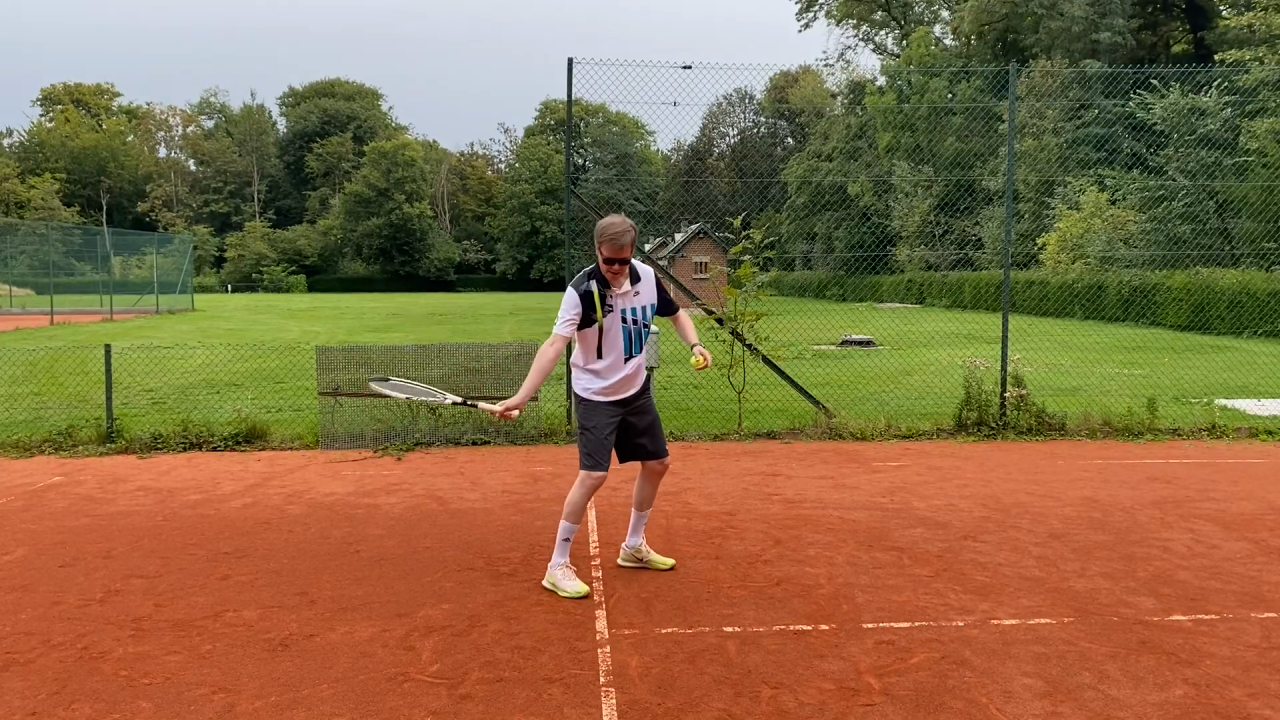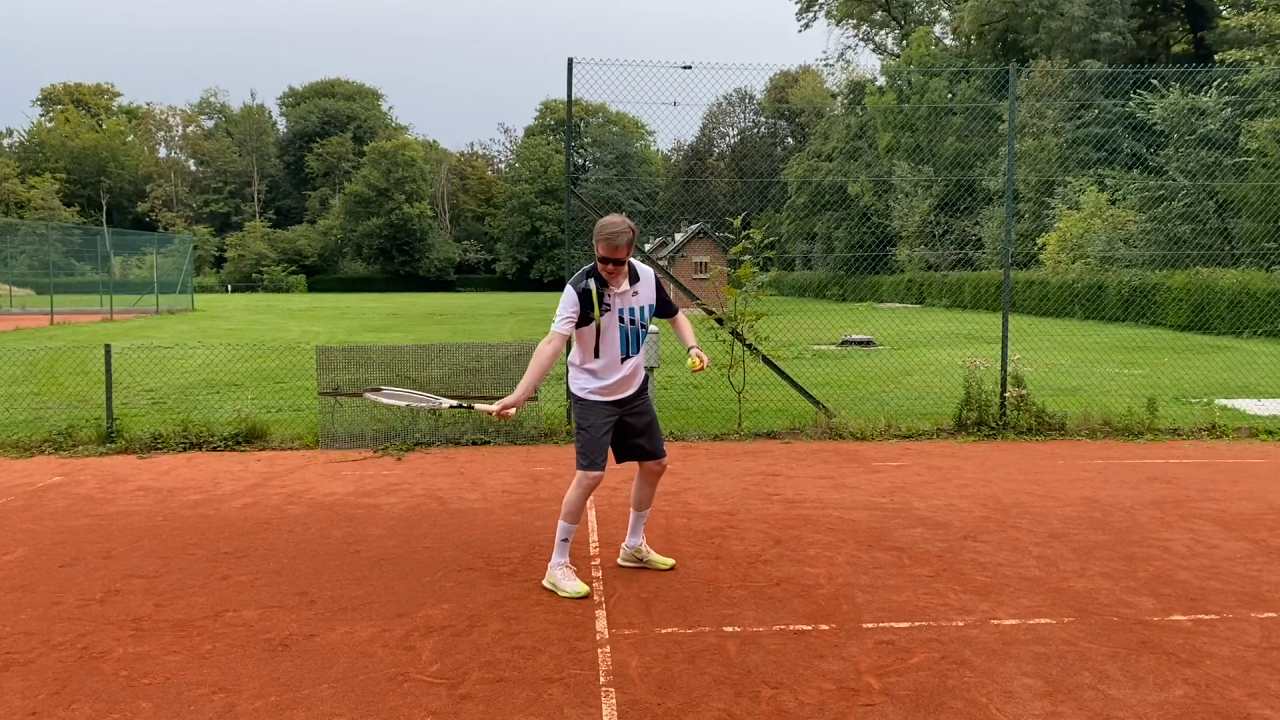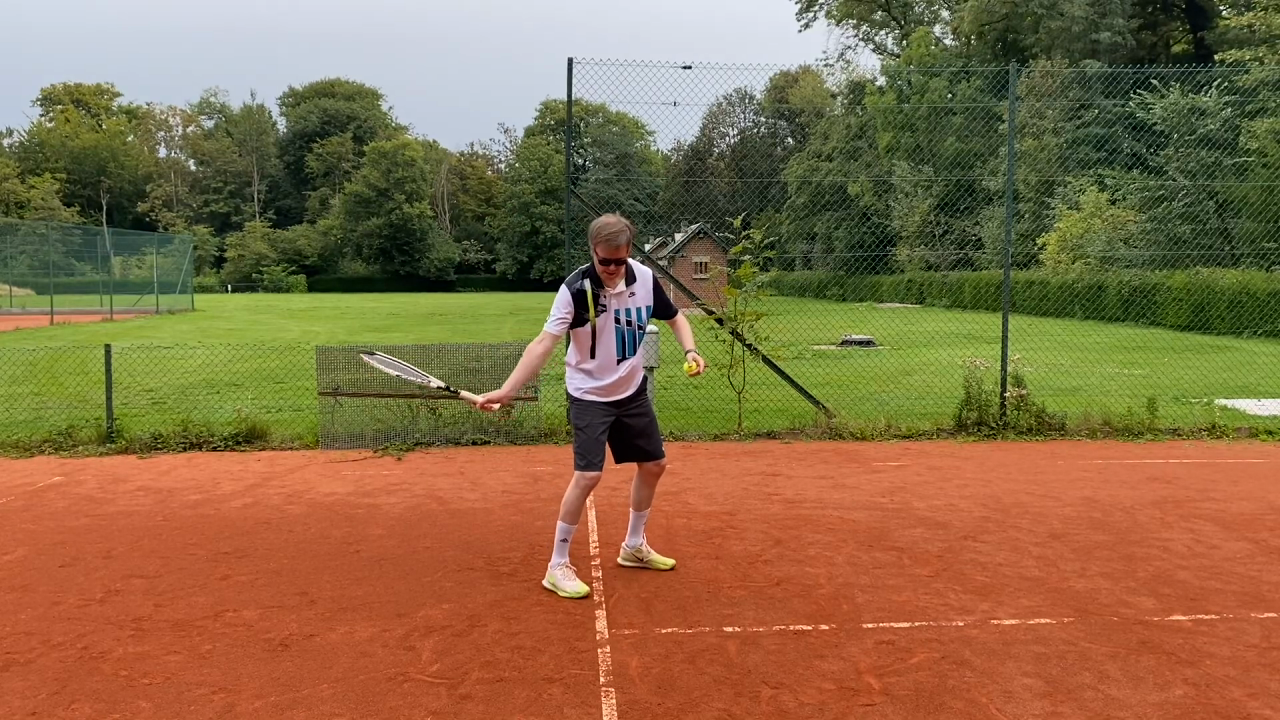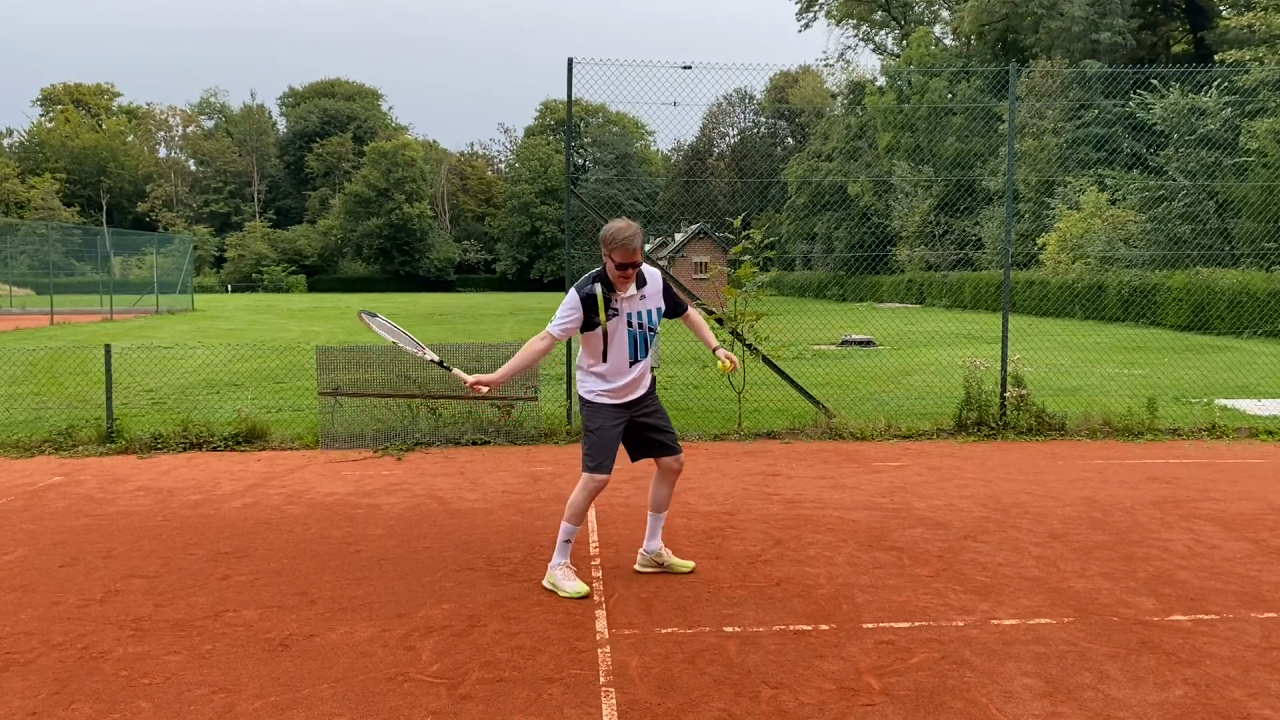
dt=0.4s
person 1, frame 1
left shoulder: (647, 277)
right shoulder: (582, 290)
left elbow: (676, 313)
right elbow: (555, 345)
left wrist: (695, 344)
right wrist: (521, 396)
left hip: (636, 390)
right hip: (596, 396)
left knee: (657, 464)
right knee: (592, 475)
left ankle: (634, 546)
right ankle: (558, 566)
person 1, frame 2
left shoulder: (647, 277)
right shoulder: (580, 288)
left elbow: (674, 316)
right elbow: (553, 343)
left wrist: (692, 347)
right wrist: (519, 394)
left hip: (634, 390)
right hip: (593, 395)
left knee: (655, 464)
right knee: (589, 475)
left ankle: (634, 546)
right ankle: (558, 566)
person 1, frame 3
left shoulder: (645, 278)
right shoulder: (576, 288)
left elbow: (674, 317)
right elbow: (545, 342)
left wrist: (690, 351)
right wrist: (506, 390)
left hip: (632, 391)
right hip: (589, 396)
left knee: (654, 465)
right knee: (587, 476)
left ankle: (634, 545)
right ankle: (557, 566)
person 1, frame 4
left shoulder: (654, 280)
right shoulder: (585, 293)
left elbow: (685, 312)
right elbow: (545, 340)
left wrist: (716, 347)
right wrist: (497, 377)
left hip: (642, 392)
right hip: (601, 398)
left knee: (672, 463)
right knee: (595, 478)
left ankle: (652, 550)
right ankle: (558, 566)
